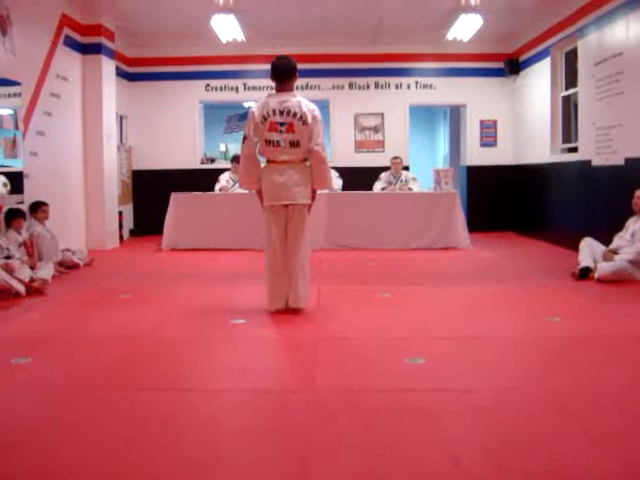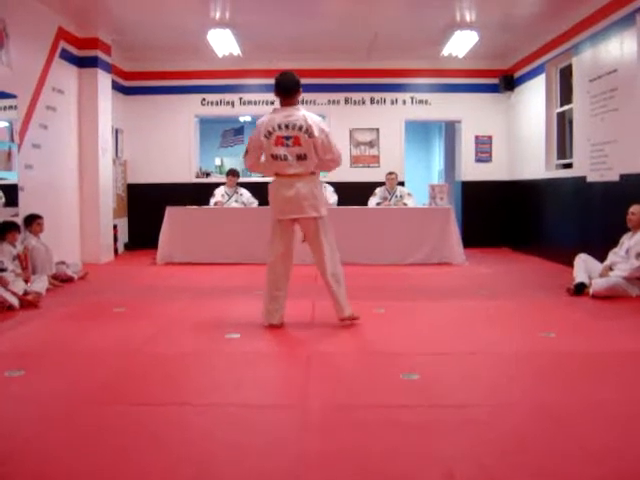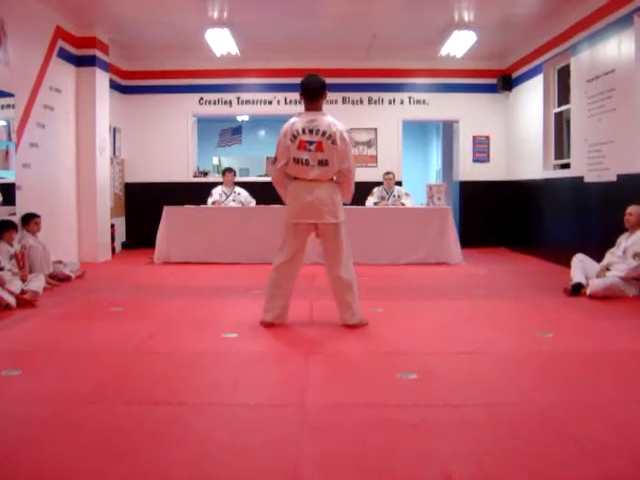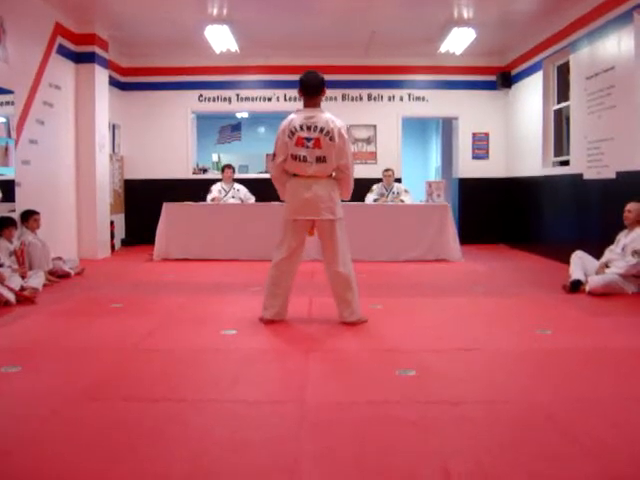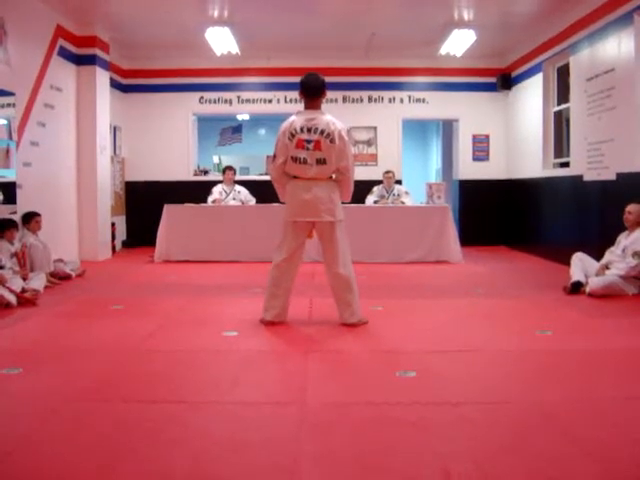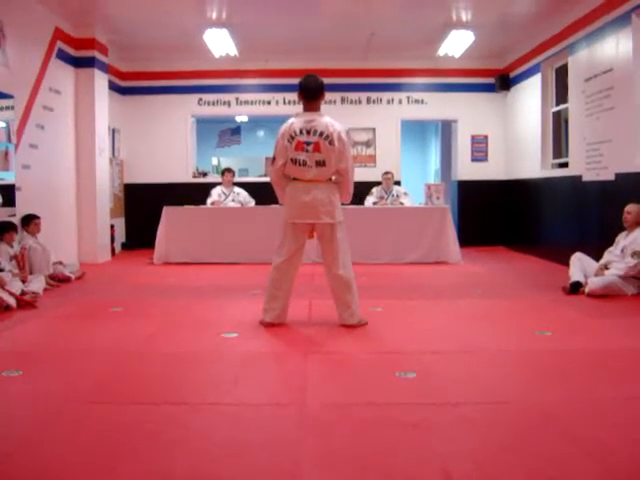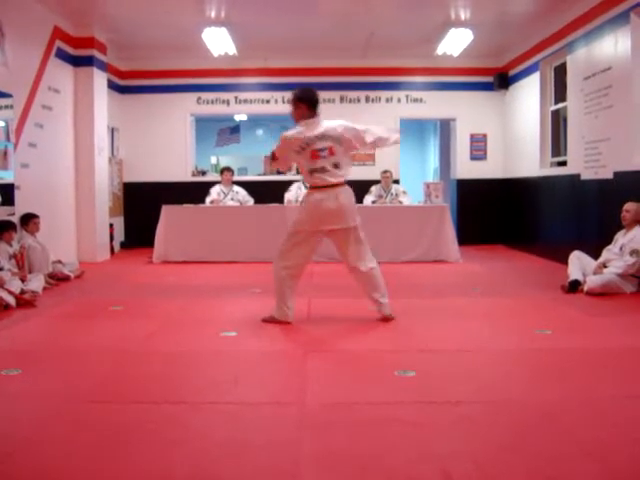
dt=0.7s
person 1, frame 1
left shoulder: (259, 109)
right shoulder: (309, 109)
left elbow: (248, 151)
right elbow: (317, 152)
left wrist: (256, 185)
right wrist: (317, 186)
left hip: (271, 179)
right hip: (299, 178)
left knee: (275, 244)
right knee: (298, 243)
left ankle: (277, 301)
right ankle: (296, 300)
person 1, frame 2
left shoulder: (264, 124)
right shoulder: (314, 121)
left elbow: (250, 160)
right elbow: (333, 158)
right wrist: (313, 164)
left hip: (280, 191)
right hip: (308, 189)
left knee: (278, 258)
right knee: (326, 253)
left ankle: (273, 315)
right ankle: (342, 309)
person 1, frame 3
left shoulder: (289, 127)
right shoulder: (336, 128)
left elbow: (279, 171)
right elbow: (347, 171)
right wrist: (343, 198)
left hip: (298, 197)
right hip: (327, 197)
left knee: (286, 259)
right knee: (339, 261)
left ankle: (272, 314)
right ankle: (351, 316)
person 1, frame 4
left shoulder: (288, 124)
right shoulder: (335, 125)
left elbow: (277, 167)
right elbow: (345, 167)
left wrist: (287, 194)
right wrist: (343, 195)
left hip: (297, 194)
right hip: (326, 194)
left knee: (285, 256)
right knee: (338, 257)
left ankle: (272, 311)
right ankle: (350, 313)
person 1, frame 5
left shoulder: (288, 126)
right shoulder: (336, 127)
left elbow: (277, 168)
right elbow: (346, 169)
left wrist: (287, 195)
right wrist: (343, 197)
left hip: (297, 196)
right hip: (326, 196)
left knee: (285, 258)
right knee: (338, 260)
left ankle: (272, 313)
right ankle: (351, 314)
person 1, frame 6
left shoulder: (287, 128)
right shoulder: (335, 129)
left elbow: (277, 170)
right elbow: (345, 170)
left wrist: (287, 198)
right wrist: (342, 198)
left hip: (297, 198)
right hip: (326, 198)
left knee: (284, 260)
right knee: (338, 261)
left ankle: (272, 315)
right ankle: (350, 316)
person 1, frame 7
left shoulder: (291, 138)
right shoulder: (342, 129)
left elbow: (278, 161)
right elbow: (373, 135)
right wrist: (393, 136)
left hip: (316, 203)
right hip: (344, 200)
left knee: (287, 258)
right knee: (362, 259)
left ankle: (282, 312)
right ankle: (384, 308)
